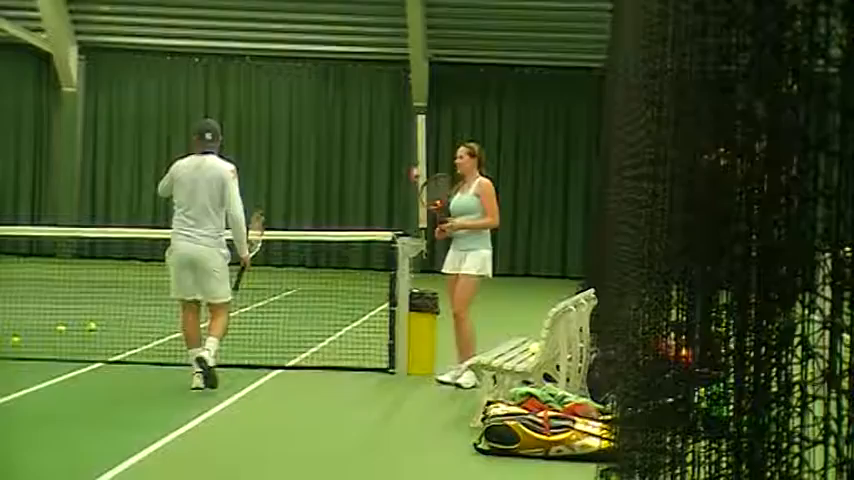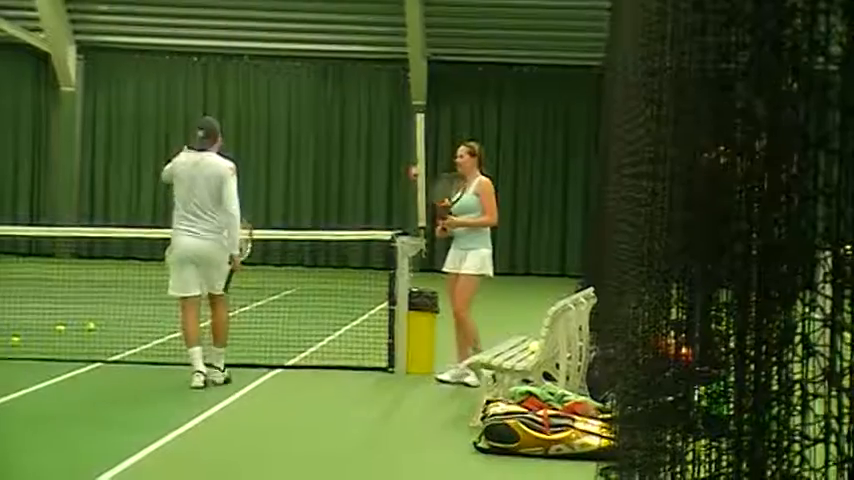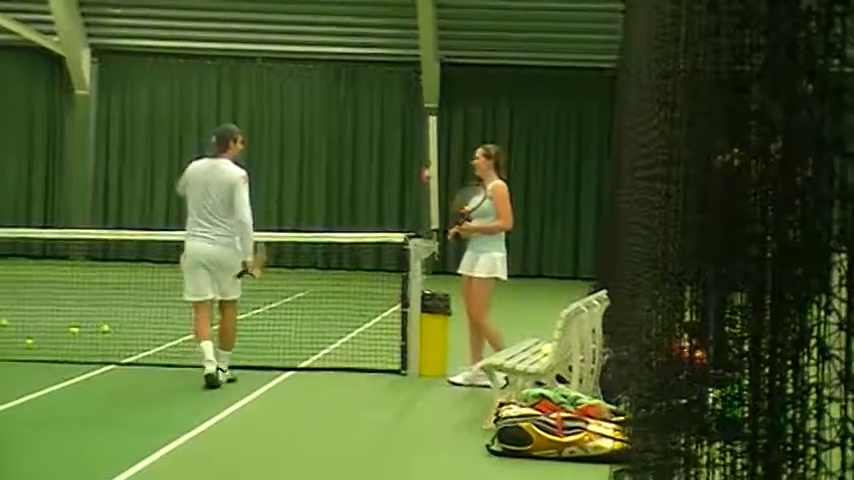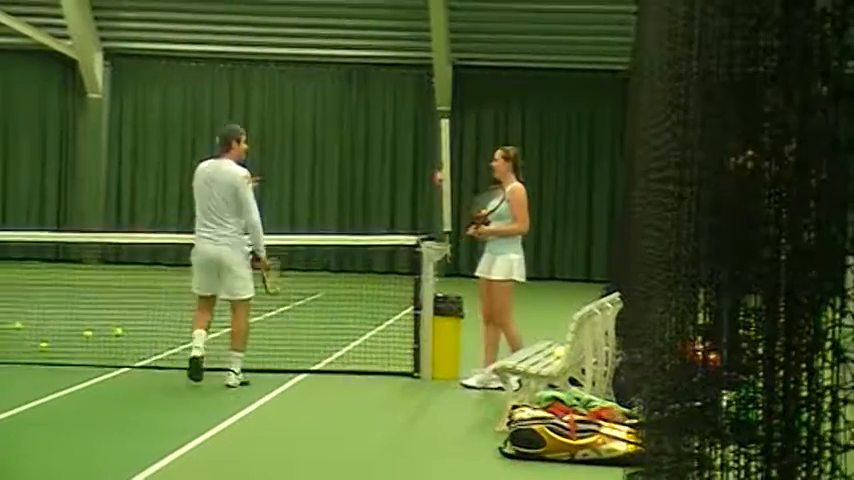
dt=0.2s
person 1, frame 1
left shoulder: (179, 167)
right shoulder: (227, 169)
left elbow: (162, 191)
right elbow: (236, 213)
right wrist: (243, 250)
left hip: (181, 246)
right hip: (211, 249)
left knee: (189, 310)
right knee: (219, 311)
left ankle: (198, 372)
right ankle: (207, 353)
person 1, frame 2
left shoulder: (180, 162)
right shoulder: (225, 167)
left elbow: (165, 176)
right elbow: (231, 210)
right wrist: (234, 250)
left hip: (183, 243)
right hip: (213, 244)
left knee: (189, 308)
right knee: (219, 305)
left ankle: (199, 370)
right ankle: (217, 368)
person 1, frame 3
left shoulder: (193, 168)
right shoulder: (237, 175)
left elbow: (182, 190)
right elbow: (243, 217)
right wrist: (247, 254)
left hip: (195, 247)
right hip: (225, 250)
left knee: (202, 311)
right knee: (228, 308)
left ankle: (209, 365)
right ankle: (222, 368)
person 1, frame 4
left shoulder: (201, 169)
right shoulder: (239, 174)
right elbow: (250, 216)
right wrist: (260, 250)
left hip: (204, 246)
right hip: (231, 249)
left knee: (204, 303)
right knee: (240, 309)
left ankle: (196, 351)
right ankle: (235, 371)
person 2, frame 1
left shoulder: (484, 185)
right shoulder: (458, 188)
left elbow: (493, 220)
left wrist: (462, 224)
right wrist: (445, 230)
left hip: (476, 253)
right hip: (456, 252)
left knee: (460, 311)
right knee: (456, 313)
left ankle: (472, 368)
right ankle: (461, 367)
person 2, frame 2
left shoulder: (483, 183)
right shoulder: (460, 186)
left elbow: (491, 219)
left wrist: (460, 222)
right wrist: (447, 227)
left hip: (476, 253)
right hip: (457, 251)
left knee: (462, 311)
right knee: (456, 312)
right ankle: (462, 367)
person 2, frame 3
left shoulder: (499, 187)
right shoulder: (480, 188)
left elbow: (506, 224)
left wrist: (475, 228)
right wrist: (464, 230)
left hip: (489, 256)
right hip: (472, 254)
left knee: (479, 317)
right knee: (472, 316)
right ankle: (475, 370)
person 2, frame 4
left shoulder: (516, 189)
right shoulder: (500, 190)
left elbow: (522, 227)
left wrist: (491, 231)
right wrist: (482, 231)
left hip: (506, 259)
right hip: (490, 256)
left knee: (503, 320)
right knee: (488, 318)
right ankle: (488, 373)
